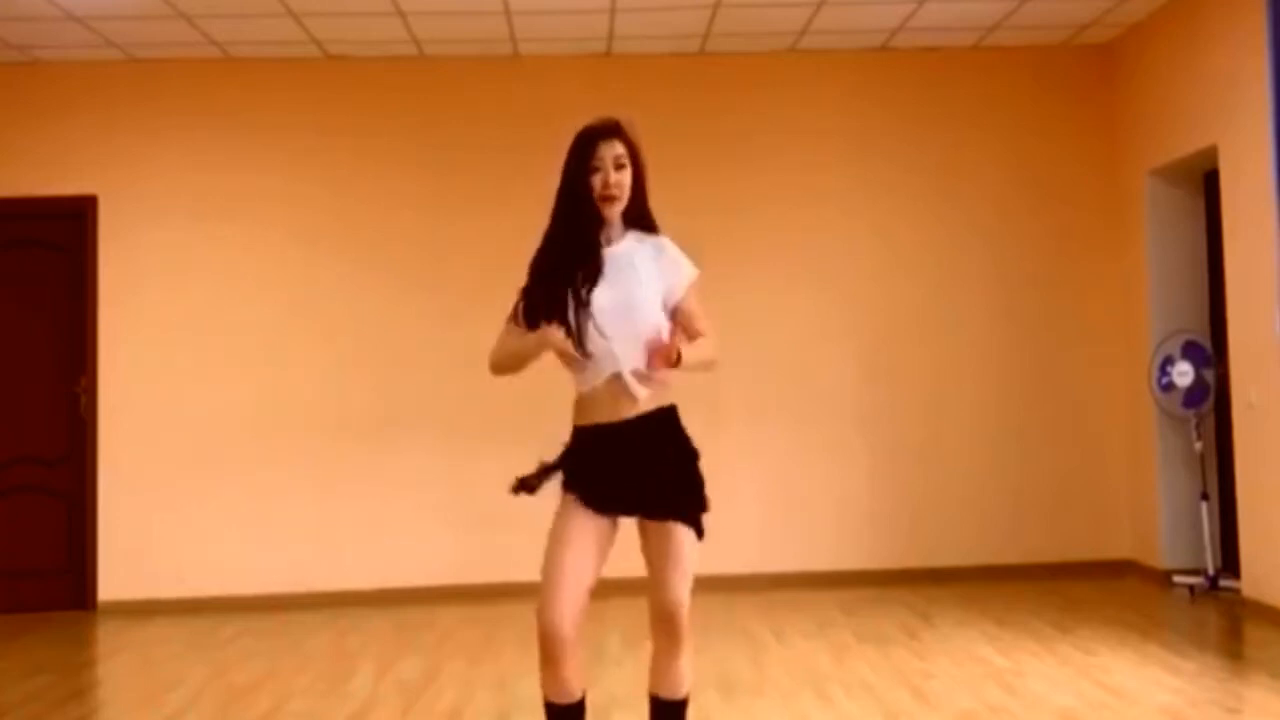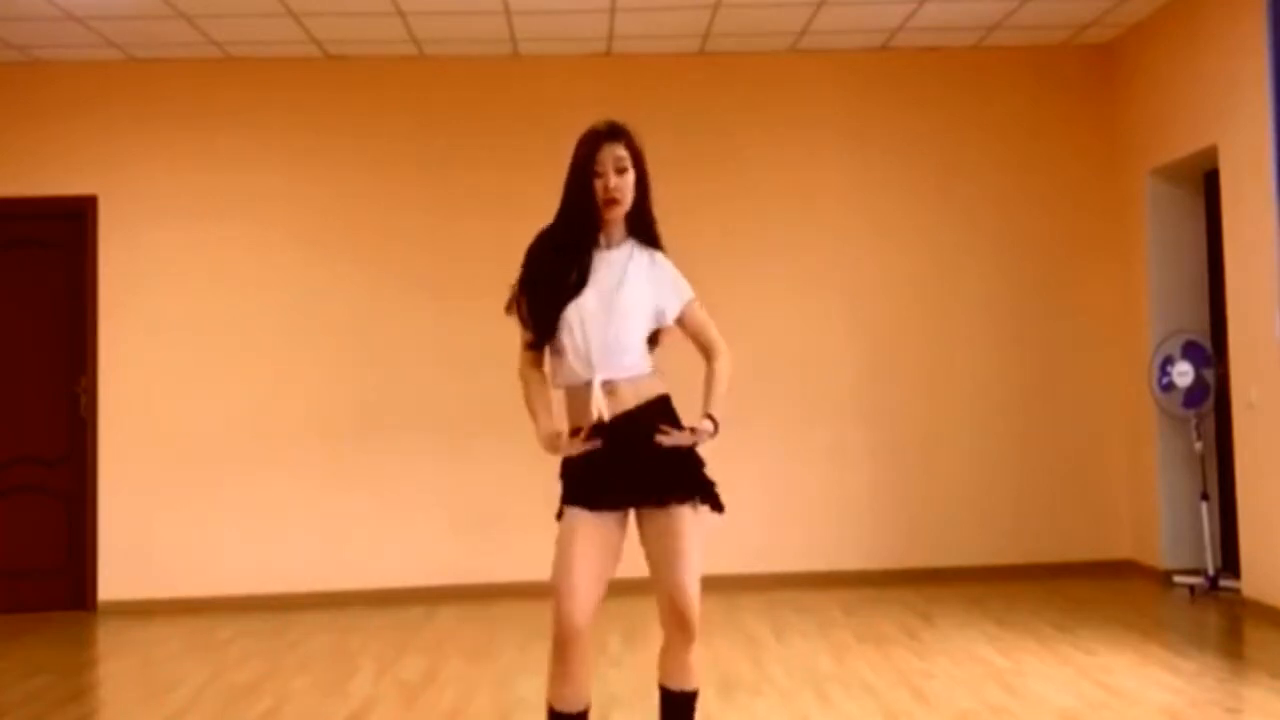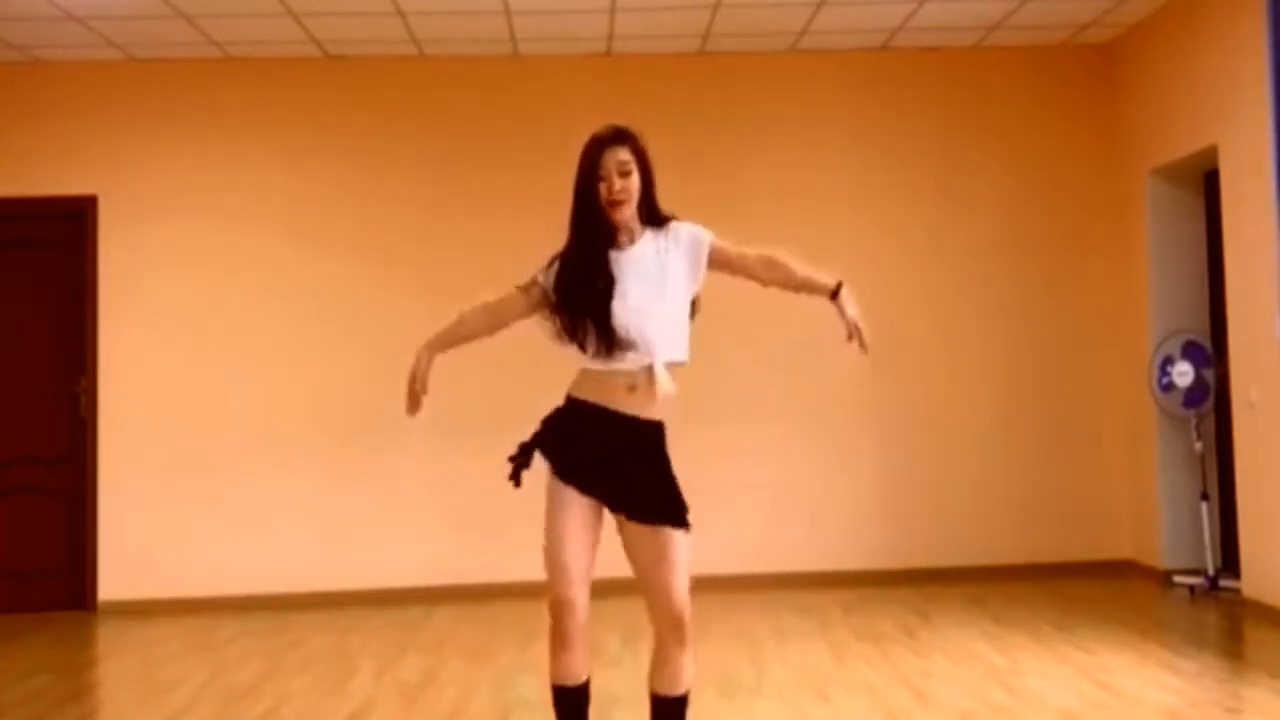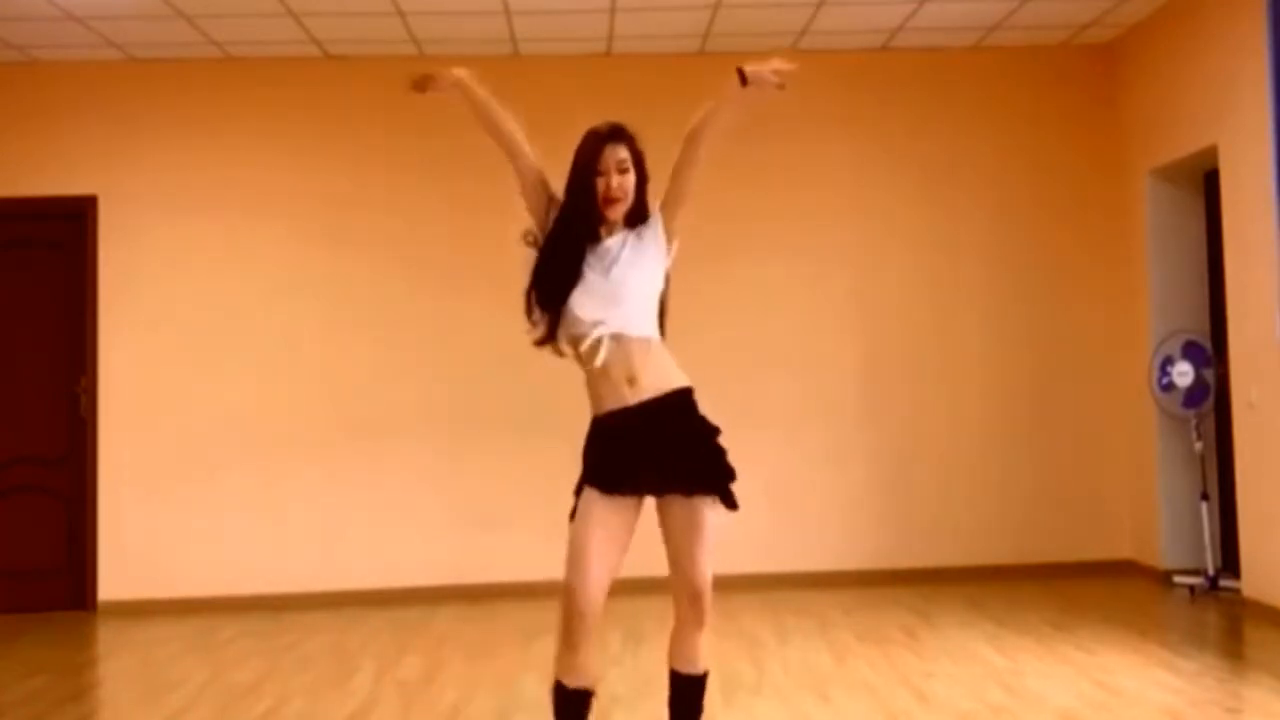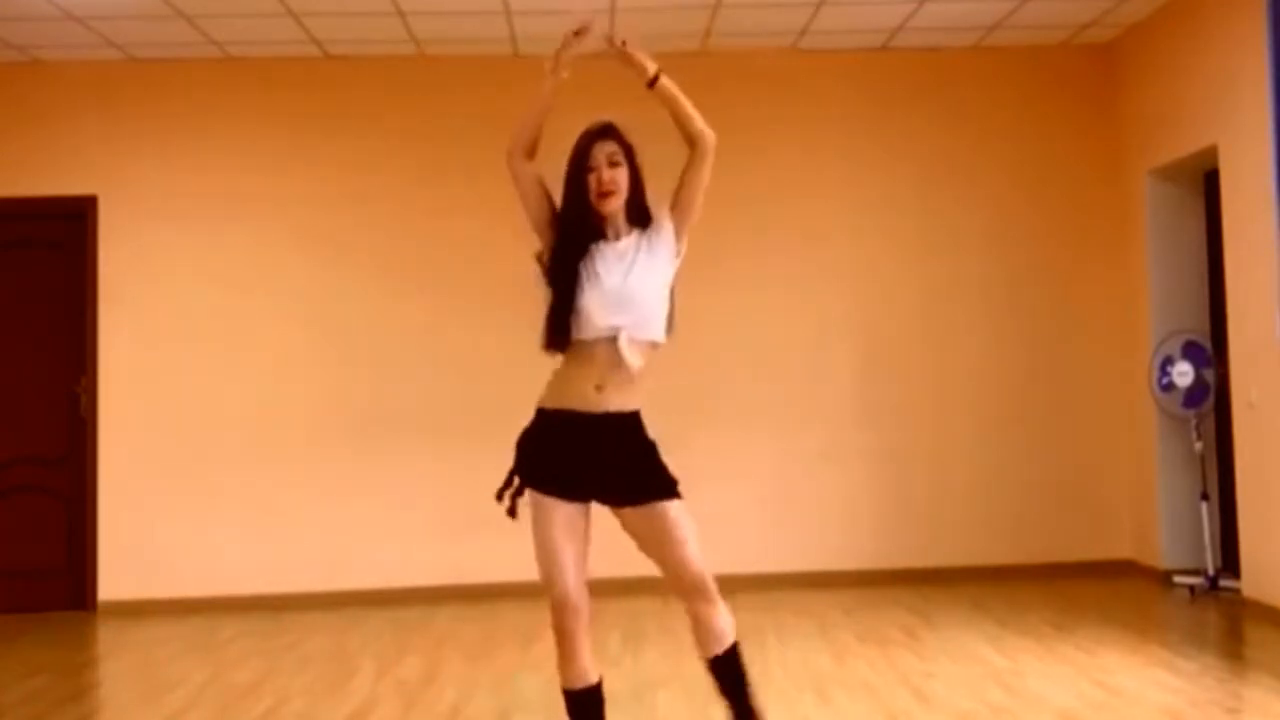
dt=1s
person 1, frame 1
left shoulder: (660, 254)
right shoulder: (558, 265)
left elbow: (707, 348)
right elbow: (498, 359)
left wrist: (675, 356)
right wrist: (543, 337)
left hip: (661, 445)
right hip: (593, 456)
left knee: (672, 619)
right knee: (555, 629)
person 1, frame 2
left shoulder: (653, 267)
right shoulder: (553, 259)
left elbow: (717, 351)
right elbow: (531, 360)
left wrist: (709, 420)
right wrist: (546, 427)
left hip: (655, 439)
right hip: (592, 455)
left knee: (682, 618)
right knee: (570, 627)
person 1, frame 3
left shoulder: (681, 243)
right shoulder: (575, 266)
left elbow: (761, 265)
right elbow: (501, 310)
left wrist: (835, 290)
right wrist: (430, 348)
left hip: (643, 448)
right hip: (579, 436)
left knee: (674, 617)
right knee: (566, 608)
person 1, frame 4
left shoulder: (654, 237)
right shoulder: (562, 240)
left elbow: (697, 143)
right elbow: (518, 150)
left wrist: (744, 80)
right wrist: (464, 84)
left hip: (676, 422)
right hip: (612, 439)
left knee: (695, 599)
right knee: (580, 611)
person 1, frame 5
left shoulder: (663, 241)
right shoulder: (568, 246)
left elbow: (705, 144)
right elbow: (521, 157)
left wrist: (651, 73)
right wrist: (558, 72)
left hip: (623, 439)
right hip: (555, 439)
left knee: (696, 581)
right knee: (568, 613)
